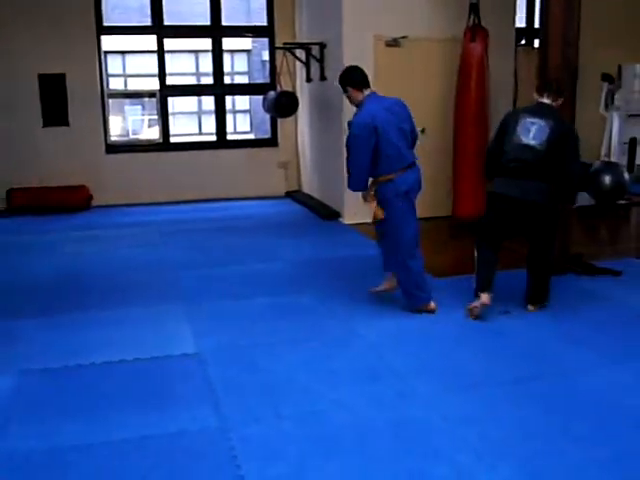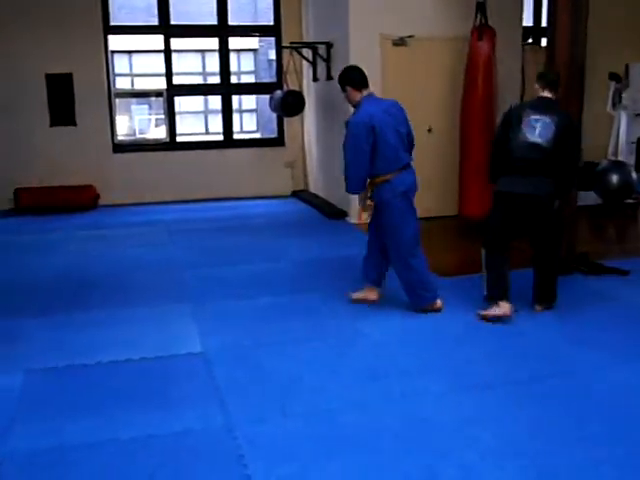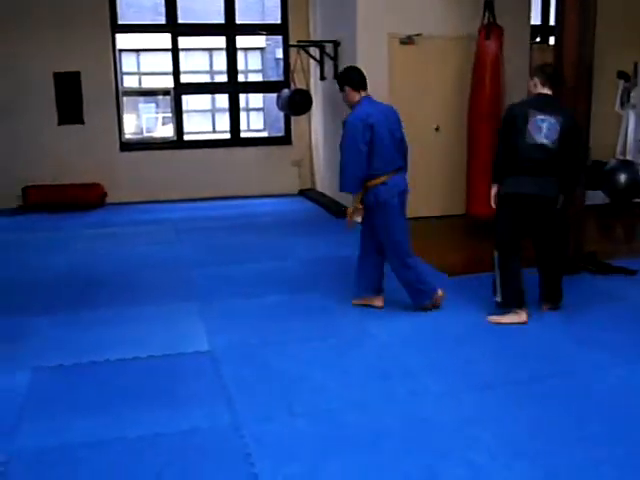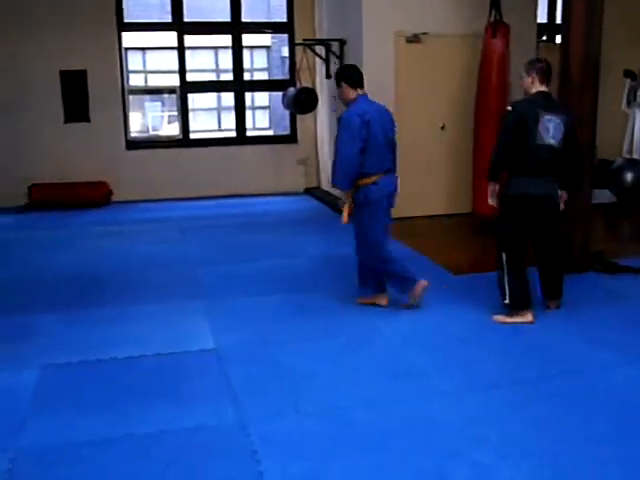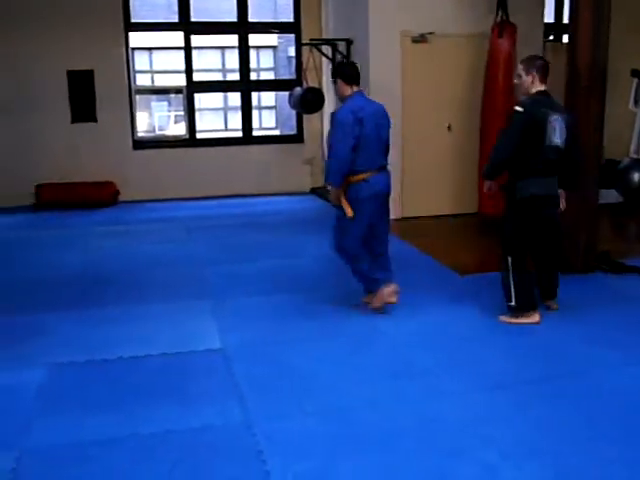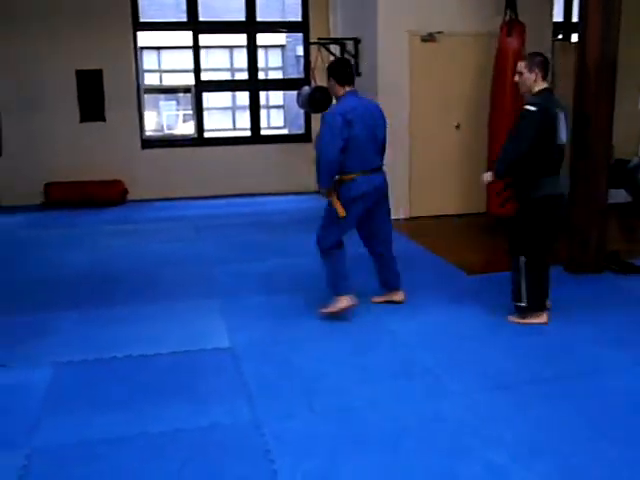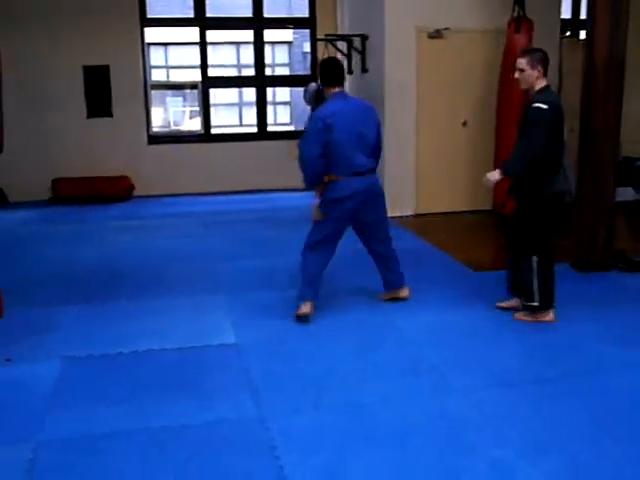
dt=0.1s
person 1, frame 1
left shoulder: (515, 116)
right shoulder: (564, 128)
left elbow: (493, 152)
right elbow: (570, 169)
left wrist: (494, 180)
right wrist: (566, 200)
left hip: (504, 189)
right hip: (538, 194)
left knee: (488, 240)
right knee: (541, 248)
left ankle: (483, 294)
right ankle: (536, 300)
person 1, frame 2
left shoulder: (516, 112)
right shoulder: (566, 122)
left elbow: (497, 150)
right elbow: (570, 164)
left wrist: (496, 181)
right wrist: (561, 195)
left hip: (509, 188)
right hip: (544, 191)
left knee: (496, 243)
right knee: (546, 248)
left ankle: (501, 302)
right ankle: (543, 300)
person 1, frame 3
left shoulder: (518, 110)
right shoulder: (567, 117)
left elbow: (502, 148)
right elbow: (576, 159)
left wrist: (497, 182)
right wrist: (563, 190)
left hip: (516, 188)
right hip: (548, 190)
left knee: (506, 246)
right knee: (550, 247)
left ankle: (514, 308)
right ankle: (551, 300)
person 1, frame 4
left shoulder: (519, 109)
right shoulder: (563, 114)
left elbow: (504, 148)
right elbow: (570, 155)
left wrist: (493, 180)
right wrist: (563, 187)
left hip: (520, 189)
right hip: (549, 189)
left knee: (512, 249)
right knee: (549, 245)
left ankle: (520, 309)
right ankle: (553, 297)
person 1, frame 5
left shoulder: (525, 108)
right shoulder: (558, 110)
left elbow: (506, 146)
right elbow: (565, 152)
left wrist: (490, 174)
right wrist: (560, 187)
left hip: (528, 189)
right hip: (548, 188)
left knee: (515, 248)
right knee: (546, 246)
left ankle: (526, 310)
right ankle: (548, 296)
person 1, frame 6
left shoulder: (535, 107)
right shoulder: (554, 107)
left elbow: (519, 147)
left wrist: (495, 172)
left hip: (536, 189)
right hip: (551, 187)
left knee: (525, 248)
right knee: (539, 244)
left ankle: (534, 310)
right ankle: (540, 298)
person 1, frame 7
left shoulder: (542, 105)
right shoulder: (545, 102)
left elbow: (532, 149)
left wrist: (503, 172)
left hip: (542, 190)
right hip: (536, 186)
left knee: (534, 246)
right knee: (518, 240)
left ankle: (541, 308)
right ankle: (522, 296)
person 2, frame 1
left shoulder: (362, 121)
right shoulder: (397, 104)
left elbow: (359, 162)
left wrist: (362, 189)
left hip: (392, 186)
right hip: (411, 174)
left knee: (403, 245)
right knee: (387, 230)
left ankle: (422, 300)
right ankle: (394, 276)
person 2, frame 2
left shoulder: (359, 120)
right shoulder: (394, 107)
left elbow: (356, 162)
right elbow: (409, 142)
left wrist: (360, 193)
left hip: (388, 187)
right hip: (406, 177)
left knee: (404, 244)
right knee: (377, 236)
left ankle: (427, 299)
right ankle: (372, 287)
person 2, frame 3
left shoulder: (356, 120)
right shoulder: (389, 111)
left elbow: (353, 162)
right elbow: (402, 148)
left wrist: (355, 195)
left hip: (380, 190)
right hip: (397, 182)
left knee: (398, 247)
right knee: (372, 241)
left ankle: (429, 294)
right ankle: (371, 293)
person 2, frame 4
left shoulder: (351, 116)
right shoulder: (383, 112)
left elbow: (346, 158)
left wrist: (345, 191)
left hip: (370, 189)
right hip: (386, 182)
left knee: (374, 247)
right knee: (368, 242)
left ankle: (412, 283)
right ankle: (376, 292)
person 2, frame 5
left shoulder: (345, 113)
right shoulder: (379, 109)
left elbow: (338, 154)
left wrist: (334, 185)
left hip: (361, 186)
right hip: (381, 180)
left knee: (346, 243)
right knee: (376, 240)
left ankle: (382, 286)
right ankle: (382, 286)
person 2, frame 6
left shoulder: (335, 114)
right shoulder: (375, 109)
left elbow: (327, 155)
left wrist: (326, 186)
left hip: (352, 186)
right hip: (377, 180)
left knee: (328, 241)
right knee: (380, 239)
left ankle: (342, 295)
right ankle: (393, 289)
person 2, frame 7
left shoulder: (320, 116)
right shoulder: (367, 109)
left elbow: (309, 158)
right elbow: (376, 149)
left wrist: (315, 185)
left hip: (339, 189)
right hip: (369, 184)
left knee: (317, 246)
right knee: (379, 239)
left ankle: (306, 302)
right ankle: (398, 287)
